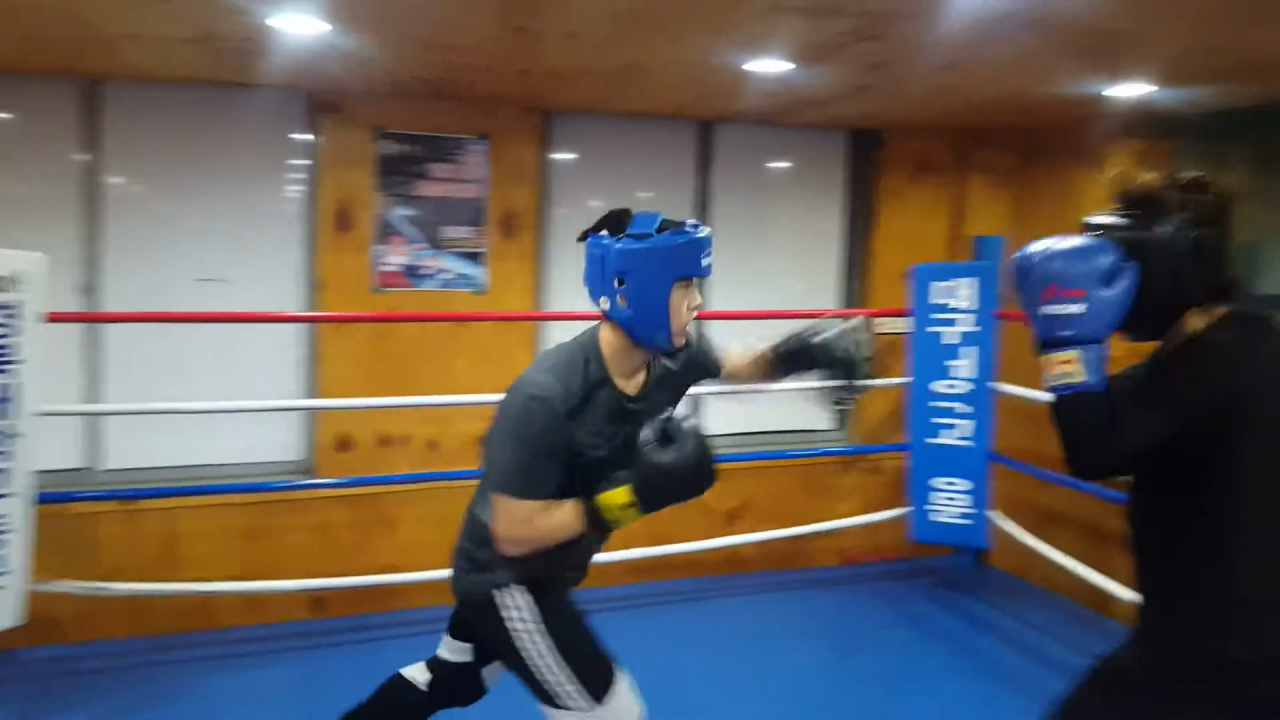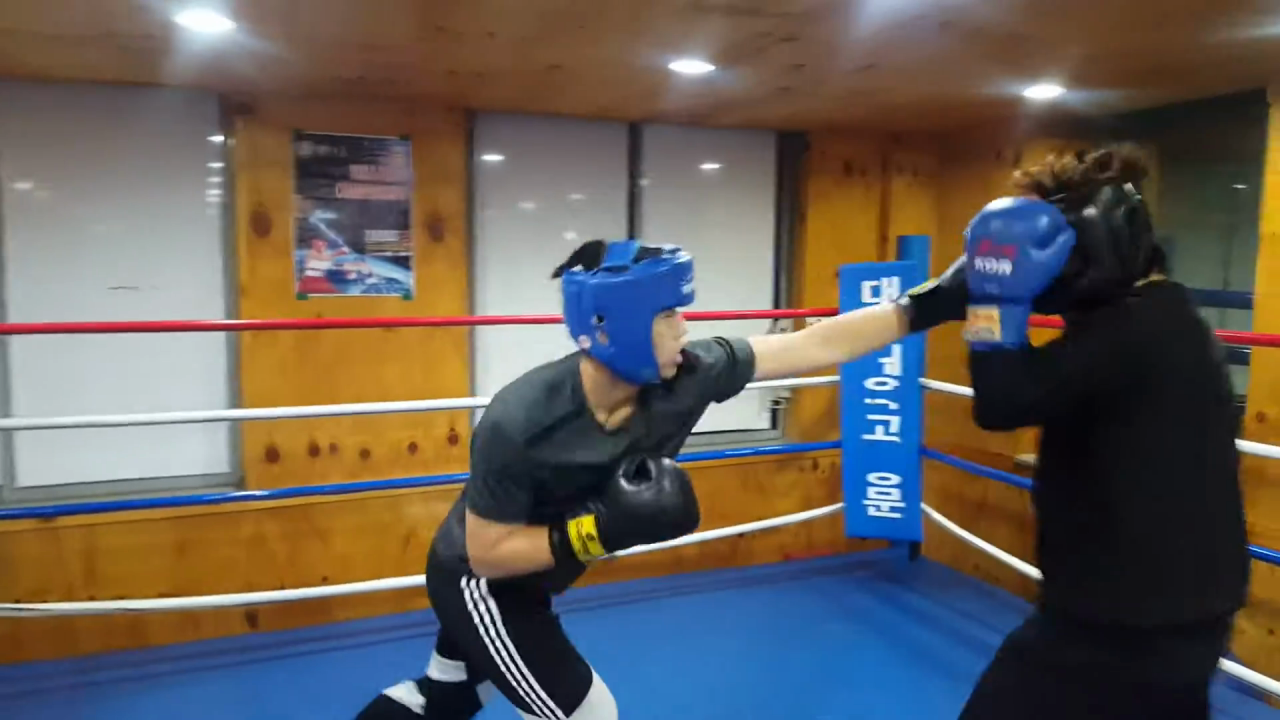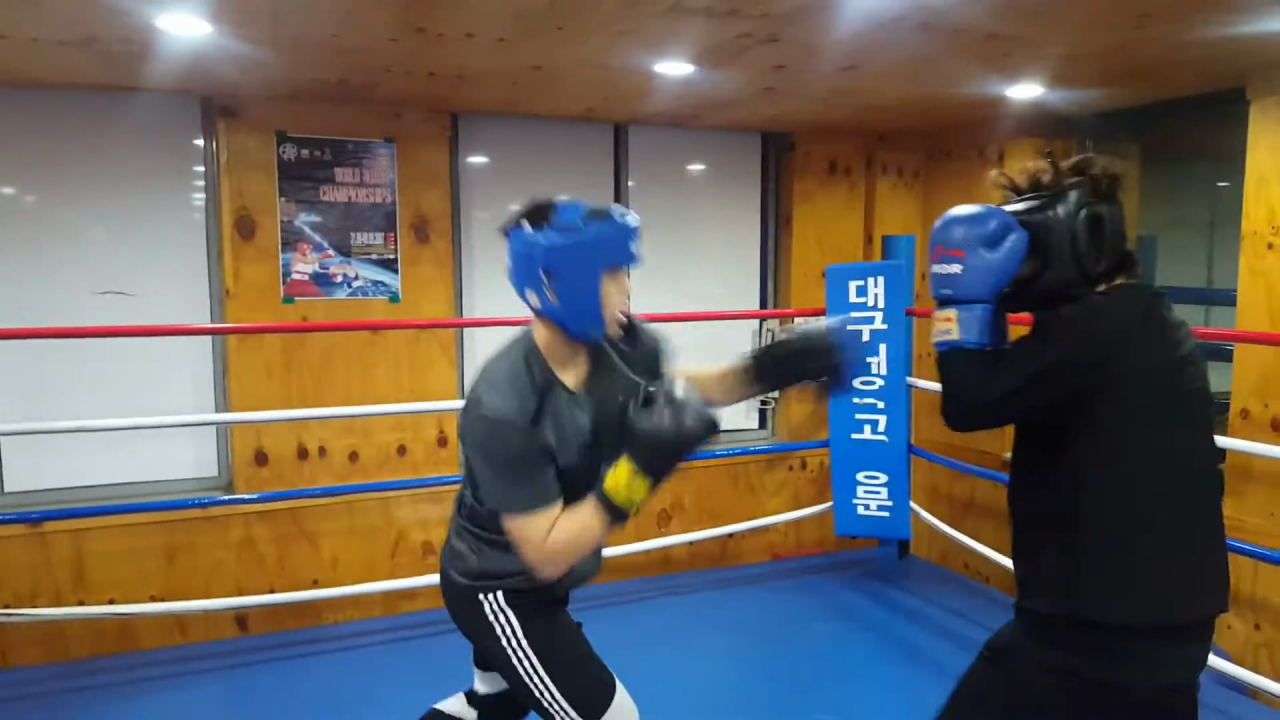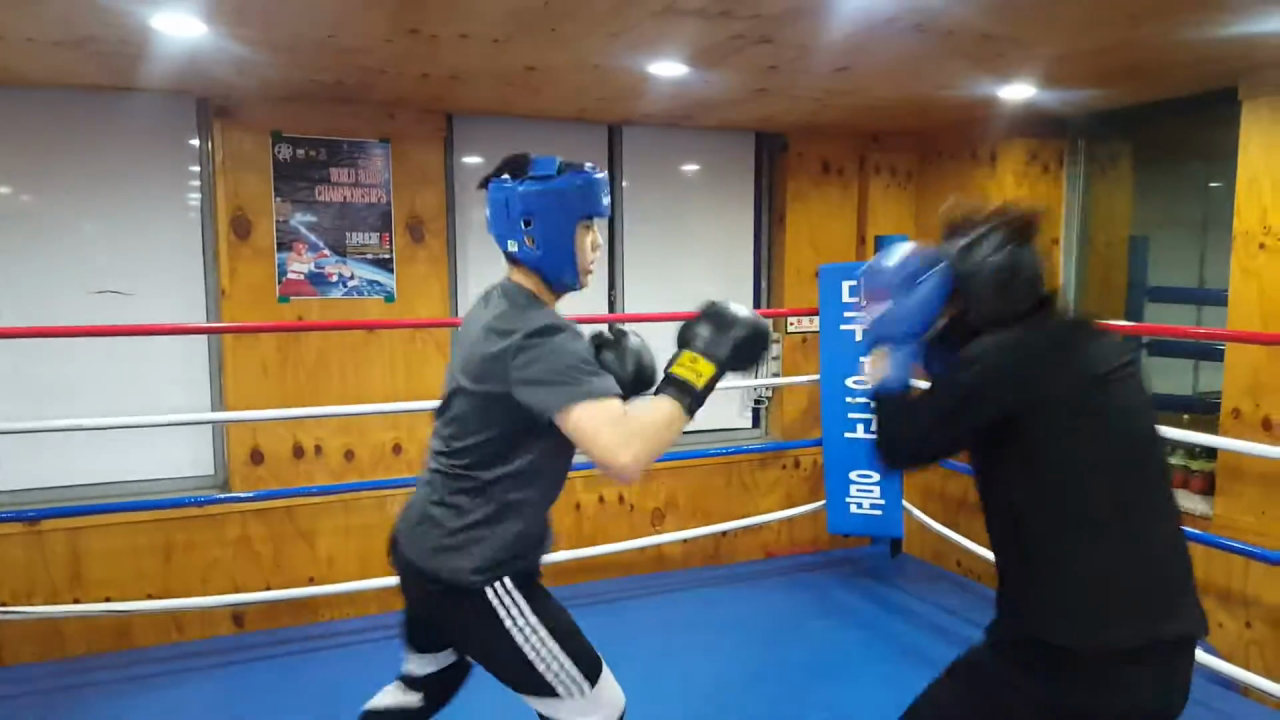
dt=0.2s
person 1, frame 1
left shoulder: (669, 356)
right shoulder: (543, 398)
left elbow: (733, 368)
right elbow: (514, 534)
left wrist: (797, 353)
right wrist: (627, 494)
left hip: (543, 569)
right hip: (505, 577)
left knee: (452, 677)
person 1, frame 2
left shoulder: (689, 373)
right shoulder: (516, 423)
left elbow: (813, 344)
right elbow: (486, 555)
left wrist: (936, 303)
right wrist: (607, 527)
left hip: (524, 581)
right hip: (478, 583)
person 1, frame 3
left shoulder: (620, 343)
right shoulder: (502, 410)
left elbow: (687, 391)
right elbow: (550, 556)
left wrist: (767, 368)
right wrist: (640, 468)
left hip: (537, 582)
right hip: (498, 588)
person 1, frame 4
left shoulder: (499, 309)
right shoulder: (535, 337)
right elbow: (625, 455)
left wrist: (611, 374)
right wrist: (701, 362)
left hip: (431, 552)
right hip: (472, 571)
person 2, frame 1
left shoulder: (1221, 360)
left elbow: (1099, 449)
right elbow: (1127, 417)
left wrist: (1071, 334)
right wrist: (1072, 331)
left hip: (1207, 646)
person 2, frame 2
left shoulder: (1131, 323)
right shoulder: (1166, 318)
left elbow: (1001, 403)
right elbow: (1048, 388)
left wrist: (996, 293)
right wrist: (1007, 294)
left hip: (1108, 618)
person 2, frame 3
left shoulder: (1093, 325)
right shoulder: (1148, 322)
left elbow: (969, 404)
right elbow: (1015, 387)
left wrist: (963, 299)
right wrist: (983, 306)
left hip: (1087, 622)
person 2, frame 4
left shoulder: (1008, 355)
right shoulder: (1101, 351)
left elbow: (903, 443)
left wrist: (893, 339)
right wrist: (942, 354)
left hip: (1064, 644)
